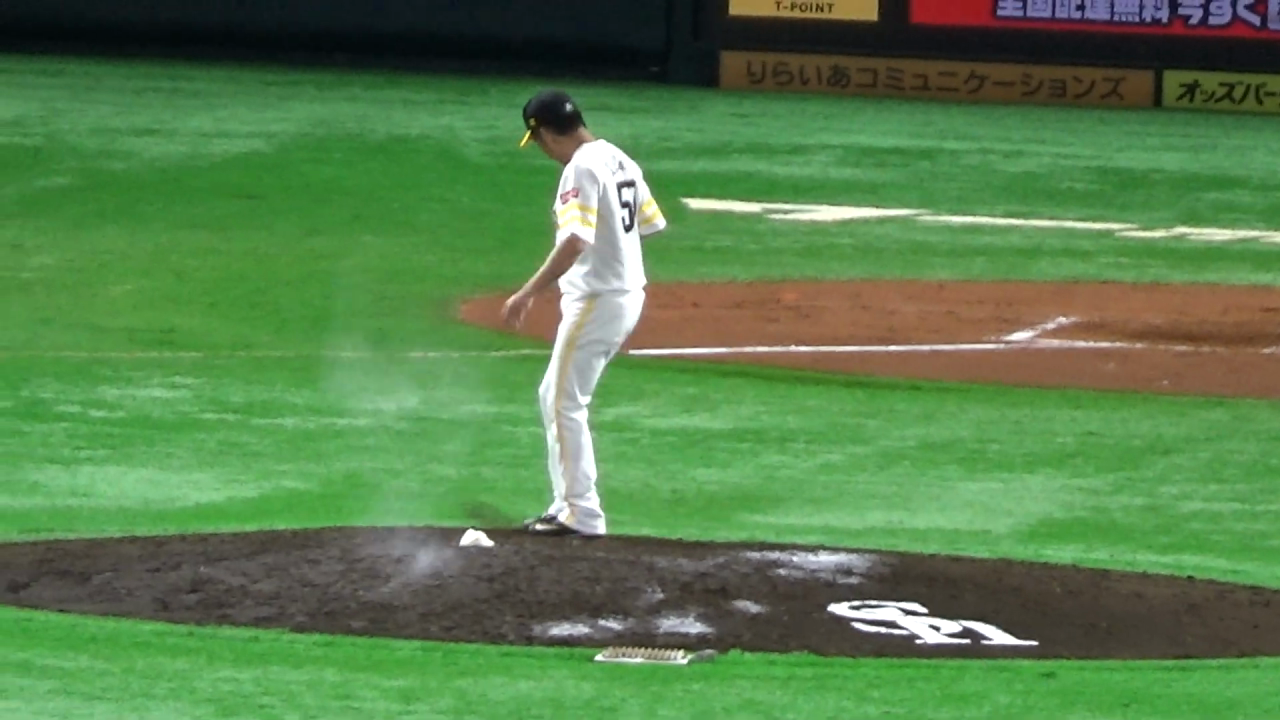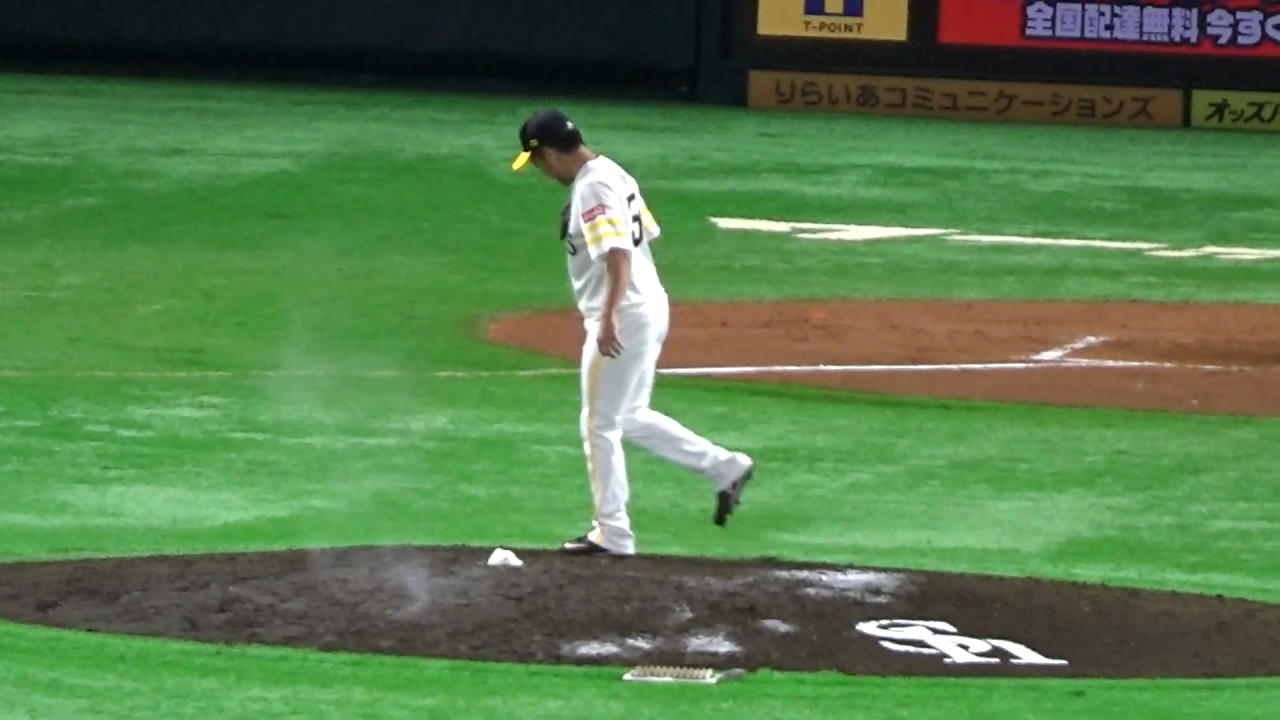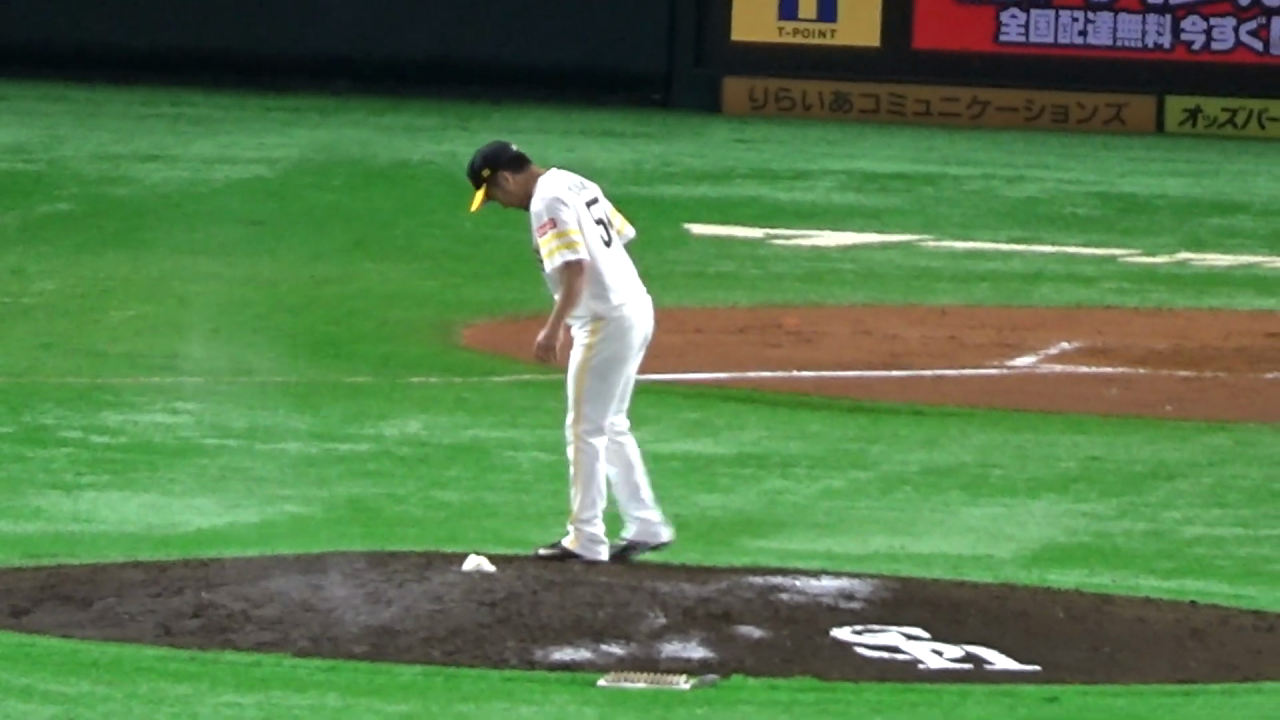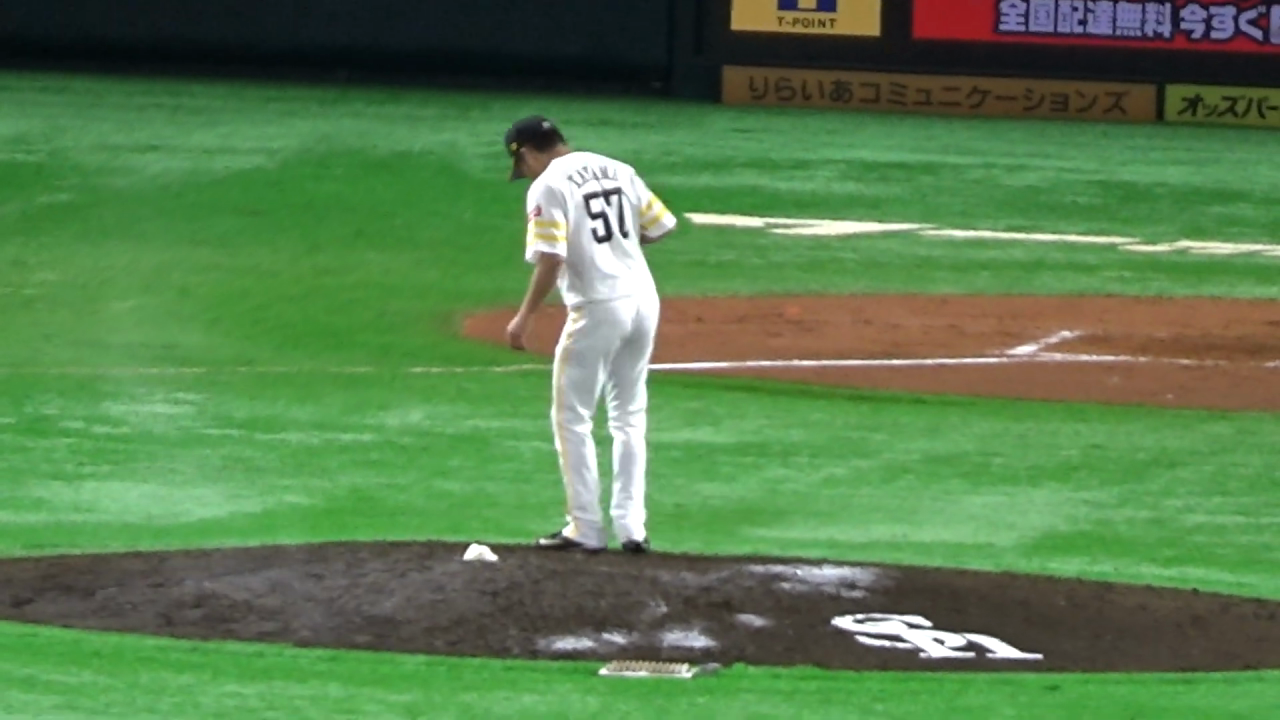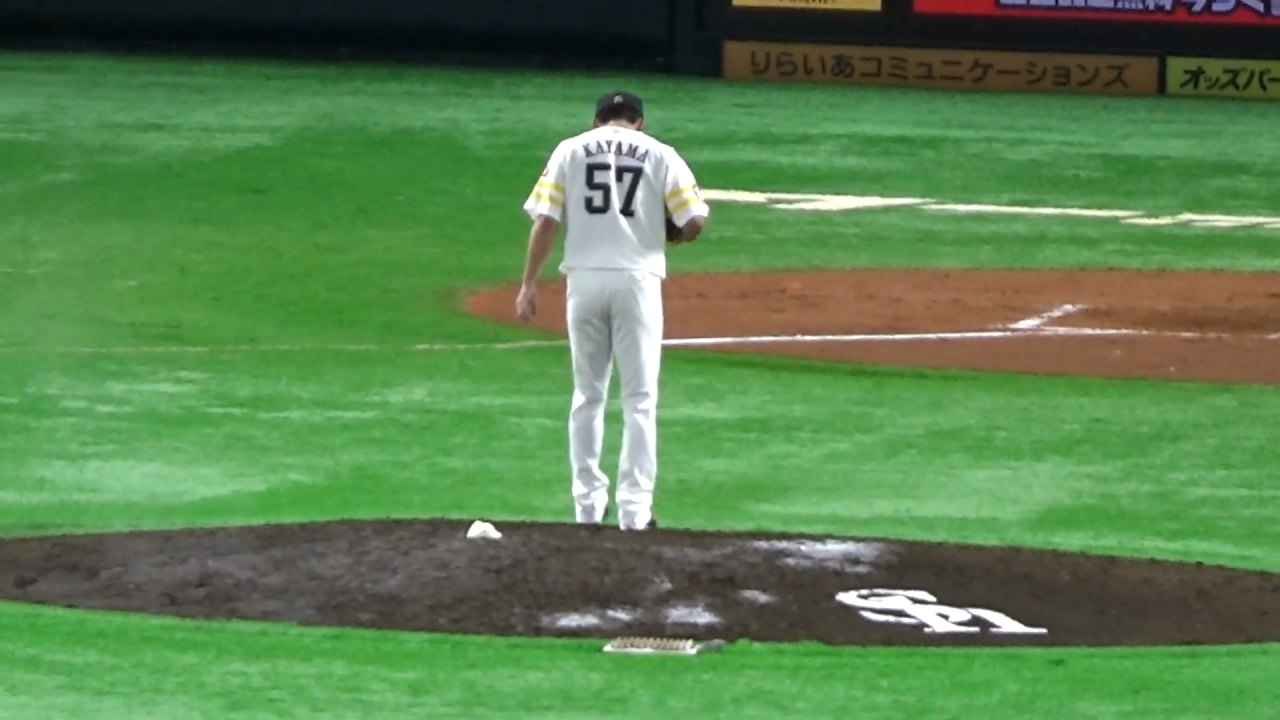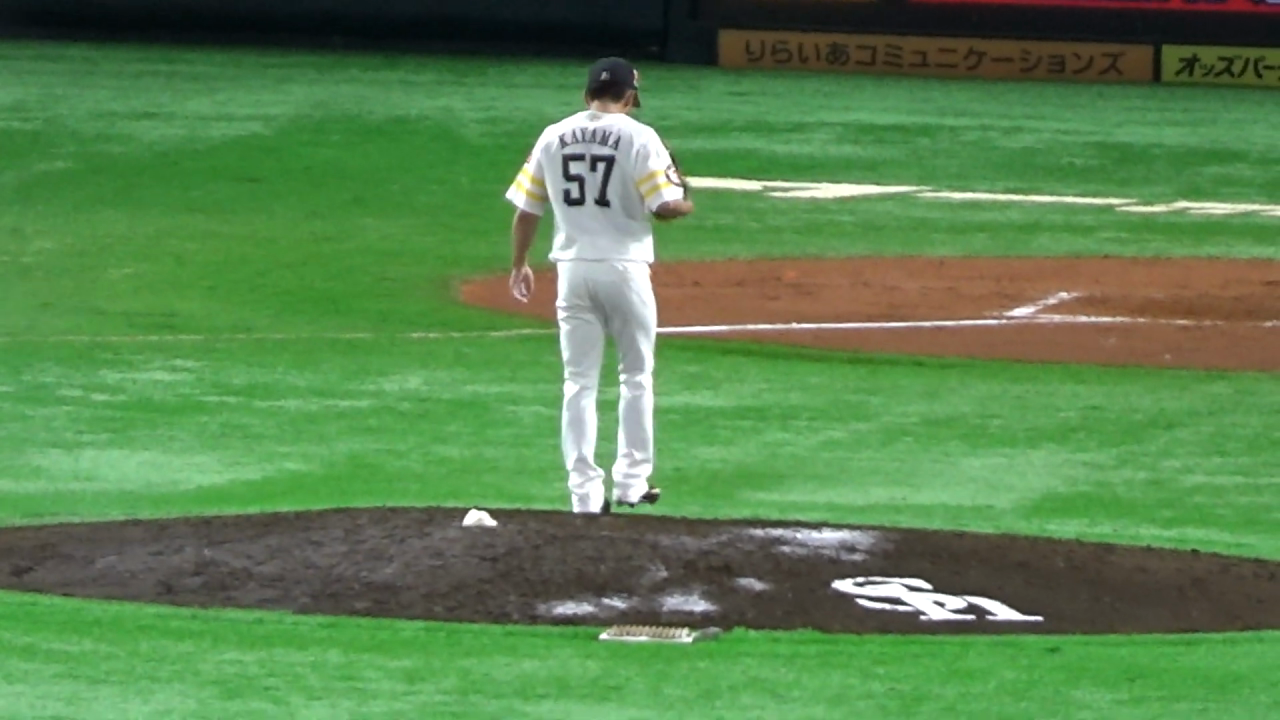
dt=0.5s
person 1, frame 1
left shoulder: (581, 169)
right shoulder: (621, 160)
left elbow: (574, 243)
right elbow: (652, 224)
left wrist: (528, 292)
left hip: (598, 301)
right hip: (626, 296)
left knee: (567, 406)
right knee: (554, 396)
left ankle: (583, 514)
right ankle: (567, 504)
person 1, frame 2
left shoulder: (590, 187)
right shoulder: (614, 173)
left elbow: (618, 256)
right elbow: (648, 233)
left wrist: (606, 318)
left hip: (625, 318)
right hip: (648, 309)
left knee: (600, 426)
right knee: (632, 416)
left ankle: (613, 535)
right ankle: (725, 466)
person 1, frame 3
left shoulder: (546, 202)
right shoulder: (576, 184)
left elbow: (576, 266)
right elbow: (622, 236)
left wrist: (554, 326)
left hip: (607, 321)
right hip: (635, 310)
left knee: (585, 432)
right knee: (608, 426)
left ankle: (586, 540)
right ankle: (645, 524)
person 1, frame 4
left shoulder: (548, 186)
right shoulder: (617, 169)
left elbow: (551, 261)
right elbow: (661, 227)
left wrist: (525, 316)
left hip: (597, 310)
right hip: (643, 303)
left knee: (570, 418)
right knee: (629, 414)
left ankle: (585, 529)
right ankle: (631, 523)
person 1, frame 5
left shoulder: (570, 149)
right shoulder: (661, 154)
left elbow: (545, 221)
right elbow: (694, 222)
left wrist: (529, 282)
left hip: (585, 280)
right hip: (637, 281)
left knee: (588, 395)
right knee: (639, 400)
left ankle: (589, 503)
right ankle: (634, 509)
person 1, frame 6
left shoulder: (553, 136)
right shoulder: (639, 135)
left elbow: (526, 211)
right elbow: (667, 206)
left wrist: (519, 265)
right wrist: (685, 206)
left hip: (572, 270)
right hip: (624, 268)
left knee: (579, 383)
right knee: (636, 375)
left ankle: (586, 494)
right ankle: (632, 480)
